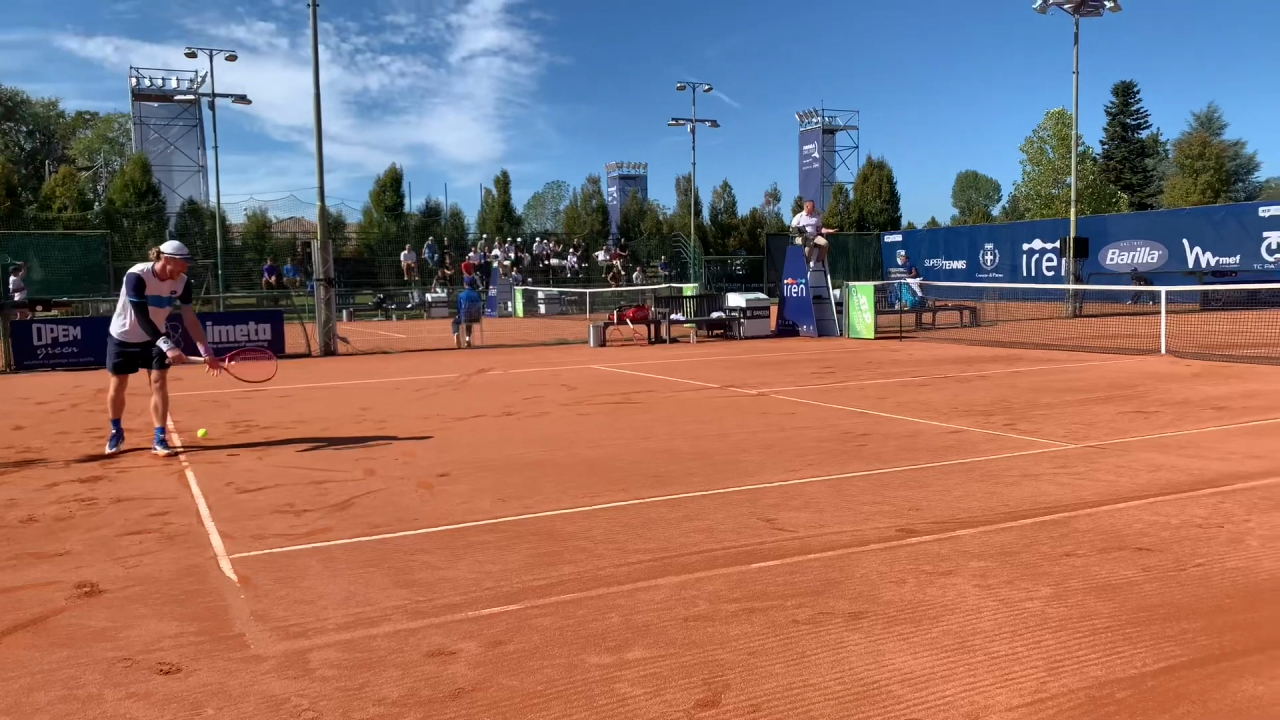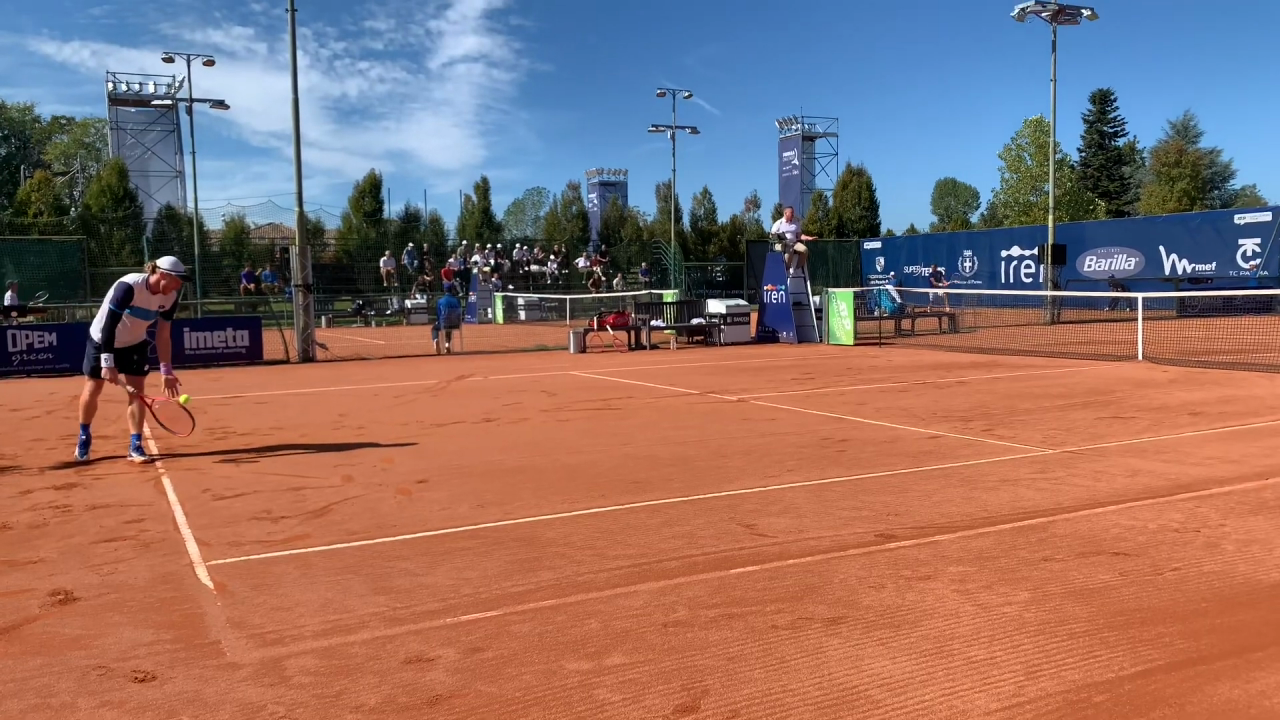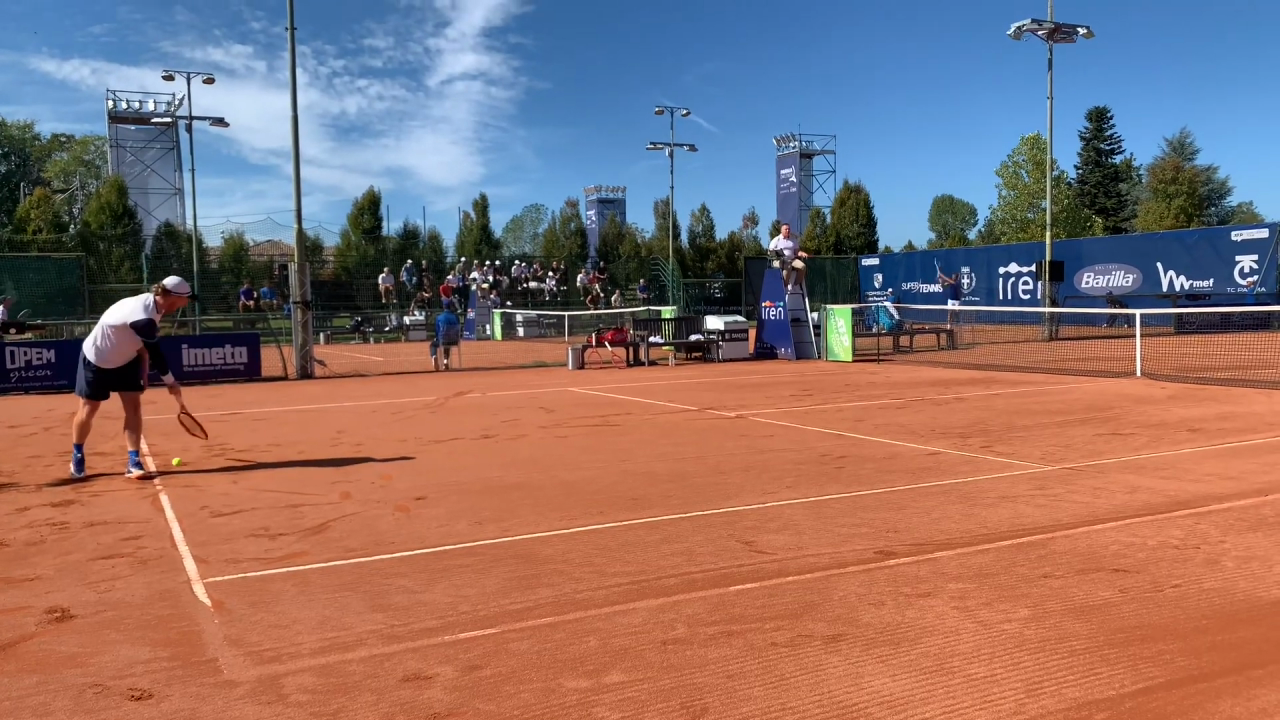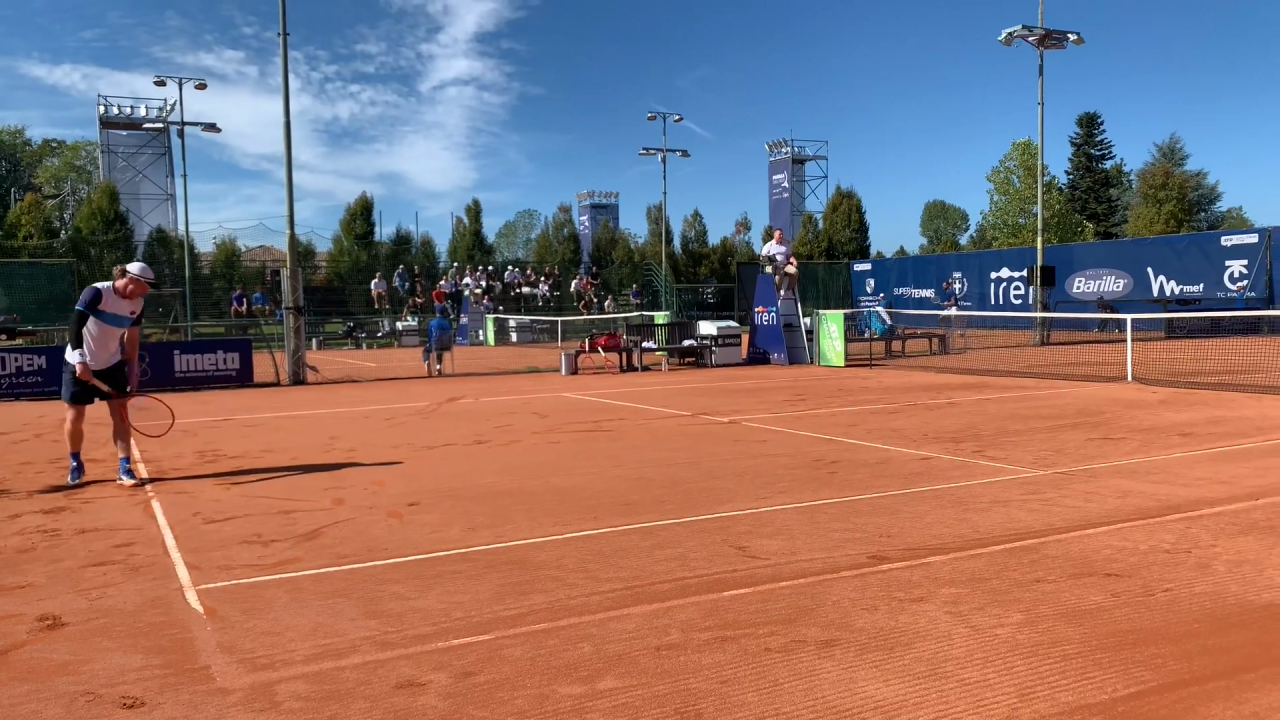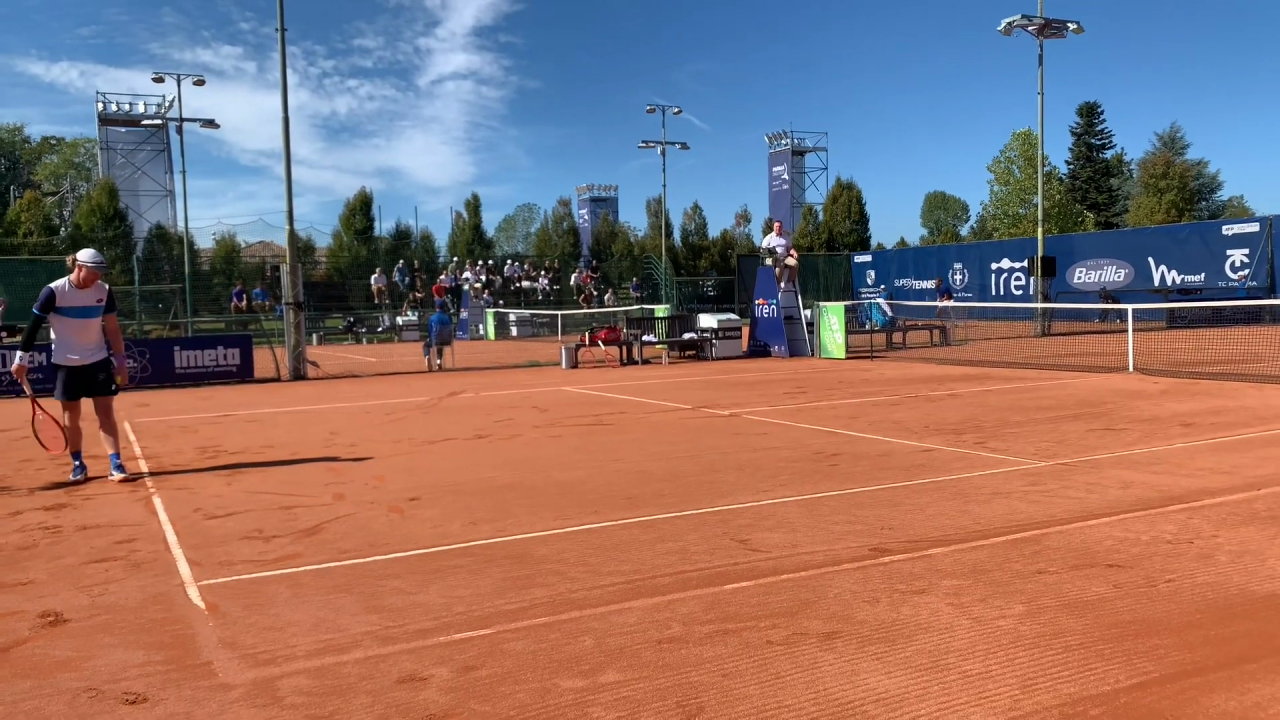
dt=0.7s
person 1, frame 1
left shoulder: (181, 283)
right shoulder: (136, 276)
left elbow: (190, 320)
right elbow: (143, 318)
left wrist: (207, 353)
right wrist: (168, 346)
left hip: (157, 337)
right hip: (123, 337)
left knee: (159, 383)
right knee: (117, 387)
left ankle: (160, 439)
right ankle: (116, 432)
person 1, frame 2
left shoulder: (170, 298)
right shoulder: (128, 286)
left elbow: (163, 336)
right elbow: (108, 326)
left wrist: (166, 371)
right wrist: (108, 363)
left hip: (135, 344)
right hip: (102, 341)
left knee: (137, 390)
right knee: (92, 391)
left ankle: (135, 446)
right ankle: (84, 437)
person 1, frame 3
left shoulder: (157, 306)
right shoulder: (144, 317)
right elbow: (155, 353)
left wrist: (143, 372)
right wrist: (170, 382)
left hip: (126, 360)
right hip: (96, 359)
left knee: (133, 407)
right knee: (87, 411)
left ankle: (133, 462)
right ankle: (77, 456)
person 1, frame 4
left shoulder: (137, 304)
right shoulder: (96, 293)
left elbow: (132, 339)
right elbow: (76, 326)
left wrist: (132, 371)
right wrist: (80, 360)
left hip: (111, 364)
right hip: (80, 365)
left knee: (120, 414)
right knee: (74, 417)
left ankle: (126, 470)
right ankle: (76, 464)
person 1, frame 5
left shoulder: (104, 291)
right shoulder: (53, 291)
left elbow: (112, 328)
right elbow: (34, 326)
left wrist: (120, 360)
right wrist: (21, 359)
left hip: (98, 361)
right hip: (66, 364)
left knee: (106, 411)
right knee: (70, 415)
left ankle: (115, 464)
right ankle: (78, 464)
